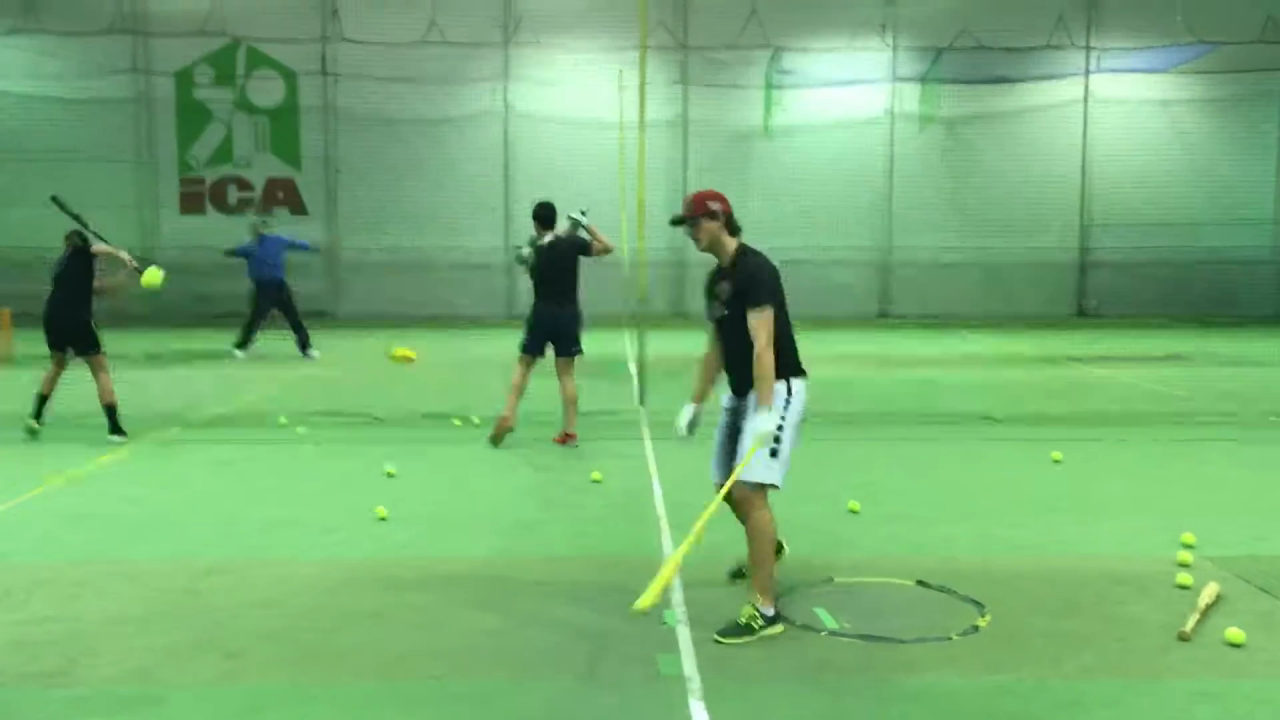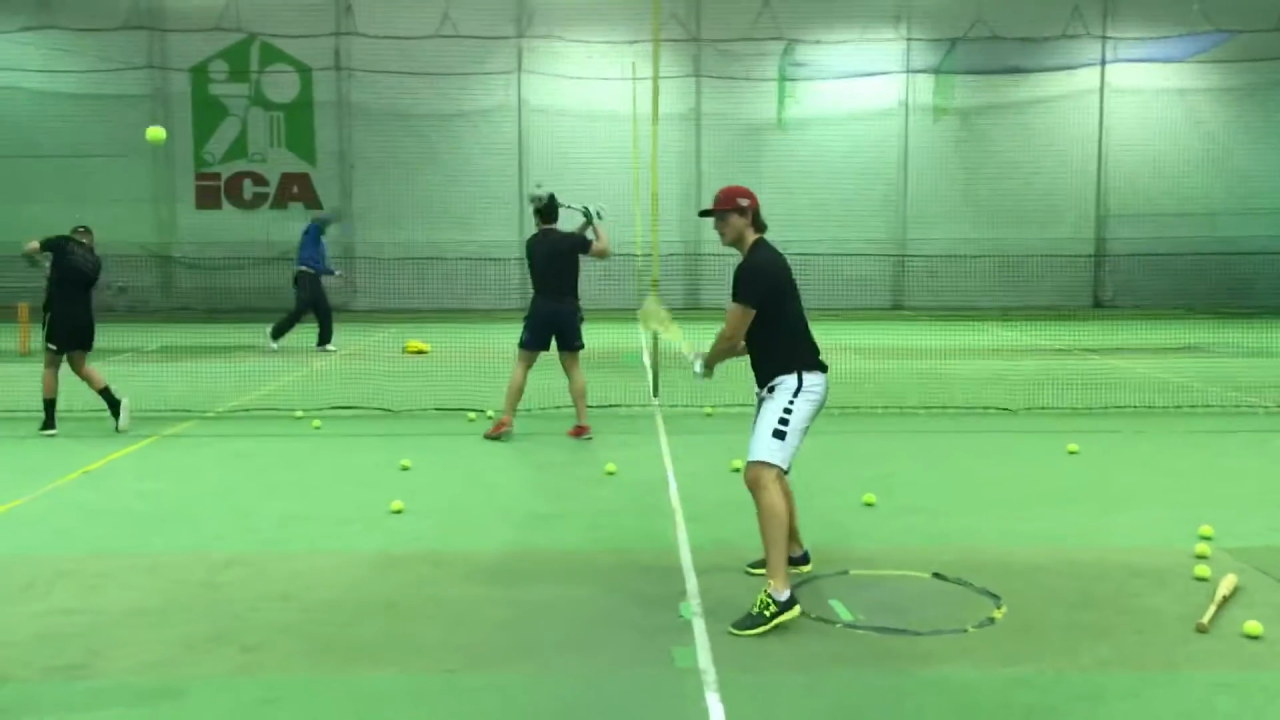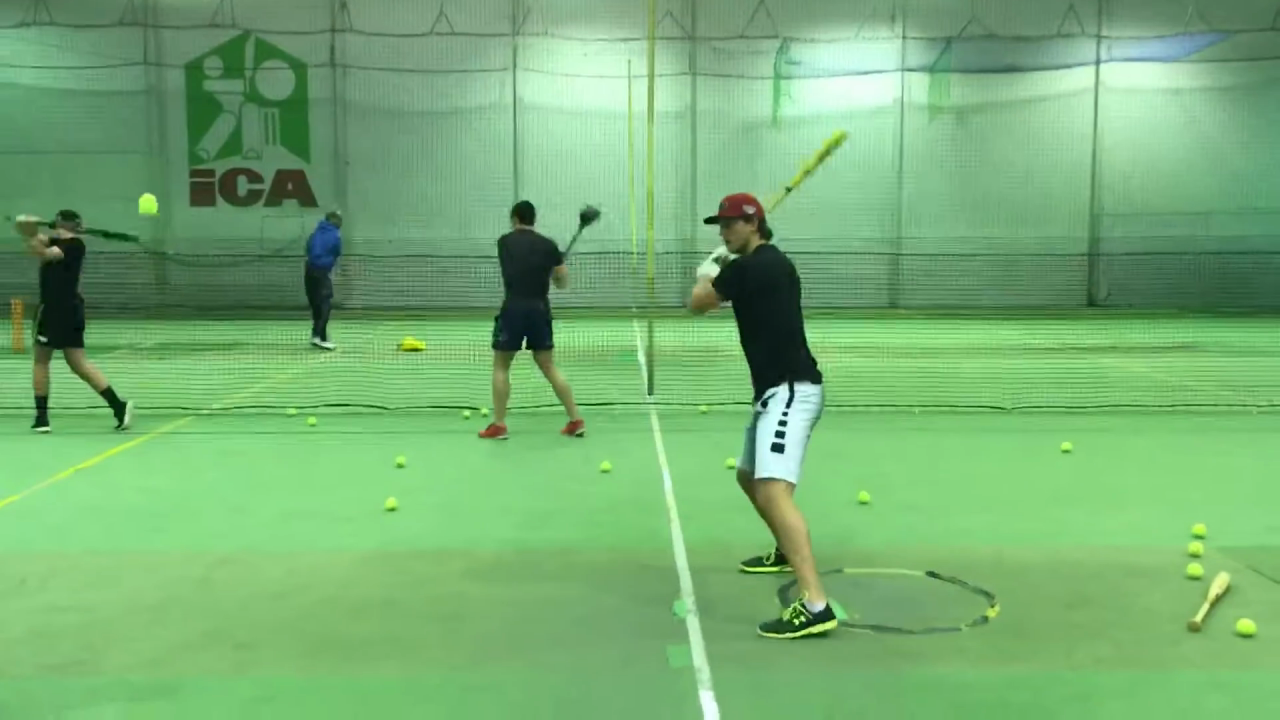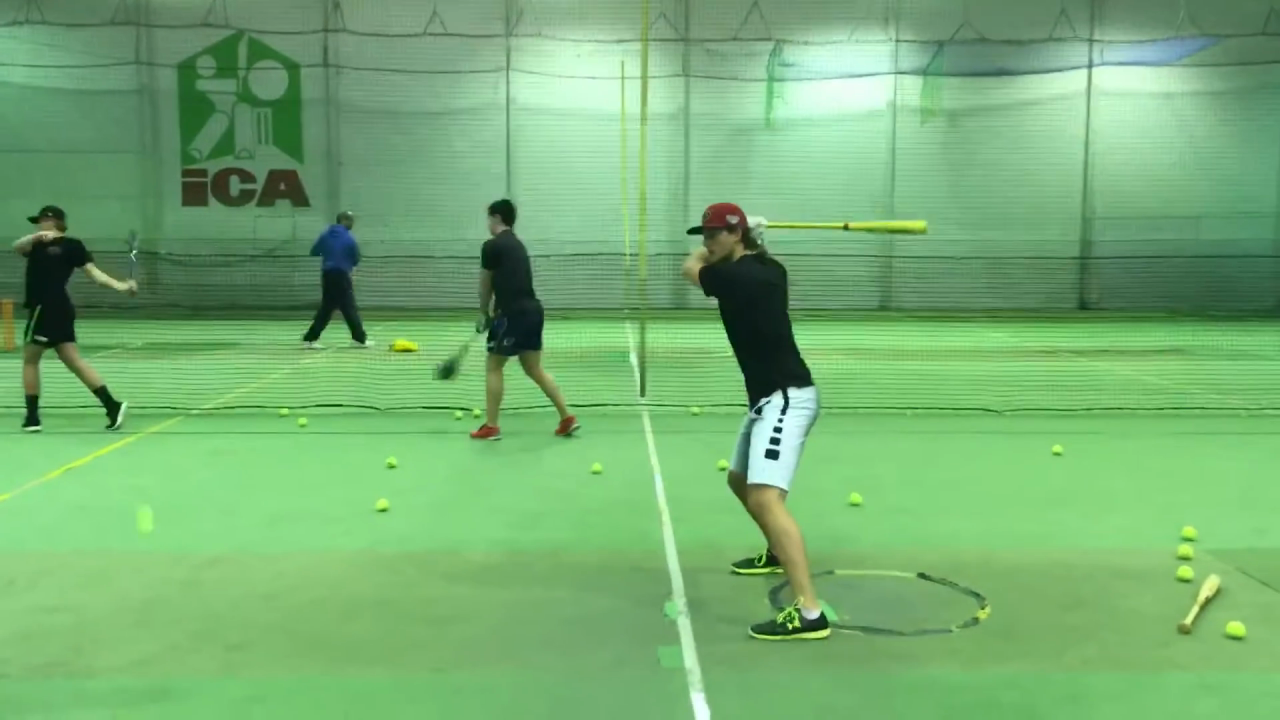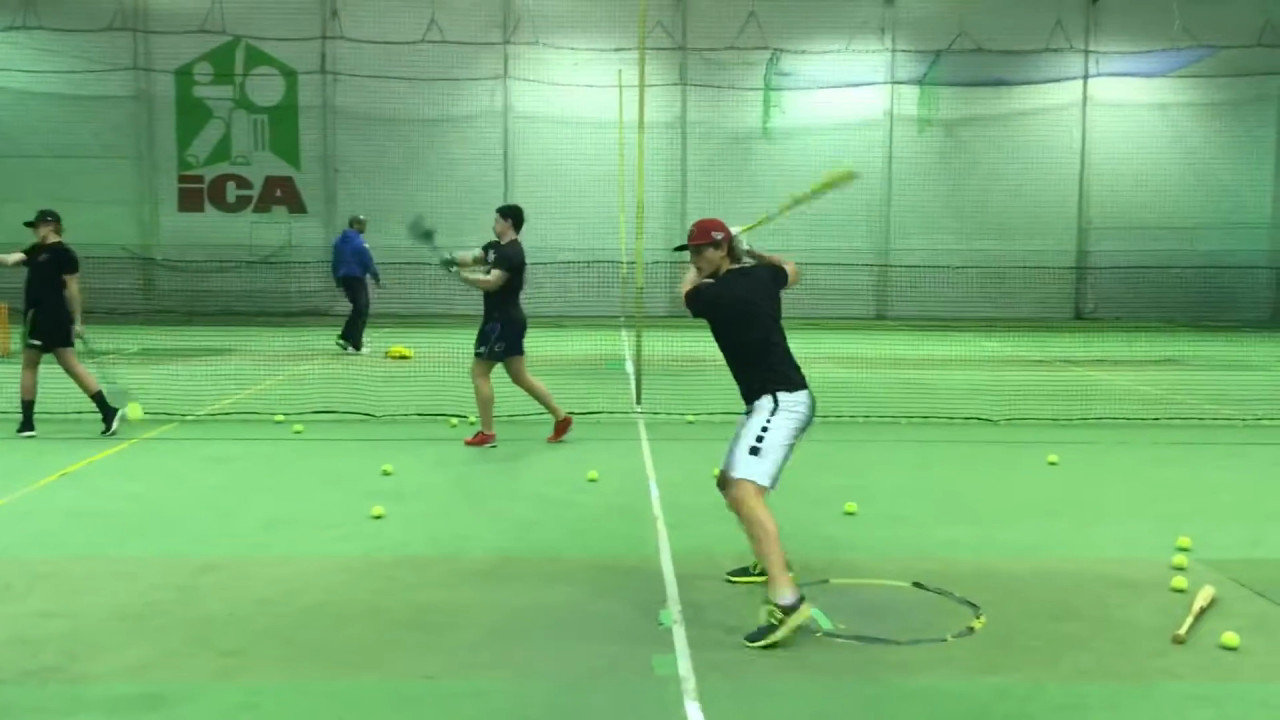
dt=0.3s
person 1, frame 1
left shoulder: (755, 269)
right shoulder: (717, 279)
left elbow: (764, 343)
right elbow: (716, 347)
left wrist: (766, 409)
right wrist: (694, 404)
left hip: (774, 392)
right hip: (739, 394)
left knee: (749, 492)
right knee: (730, 489)
left ankle: (765, 609)
right ankle: (768, 544)
person 1, frame 2
left shoulder: (755, 266)
right shoulder: (761, 261)
left elbow: (732, 334)
left wrist: (707, 360)
right wrist: (719, 353)
left hip: (794, 382)
right hip: (785, 381)
left knee: (760, 476)
right knee: (769, 471)
left ankle: (779, 592)
right ankle: (791, 551)
person 1, frame 3
left shoulder: (749, 267)
right shoulder: (776, 263)
left elbow: (698, 302)
left wrist: (706, 272)
right wrist: (723, 266)
left hip: (790, 392)
right hip: (782, 389)
left knee: (773, 491)
right knee: (749, 476)
left ankle: (814, 605)
right ankle: (788, 552)
person 1, frame 4
left shoulder: (730, 276)
right shoulder: (769, 270)
left elbow: (689, 266)
right wrist: (757, 241)
left hip: (785, 400)
right hip: (773, 397)
left knee: (766, 499)
right knee: (740, 479)
left ankle: (809, 612)
right ankle: (778, 553)
person 1, frame 5
left shoulder: (713, 295)
right shoulder: (763, 277)
left elbow: (687, 287)
right elbow: (792, 270)
left wrist: (703, 269)
right wrist: (750, 251)
left hip: (778, 402)
right hip: (782, 399)
left knee: (745, 494)
right knee: (728, 481)
left ankle: (786, 600)
right ankle: (771, 562)
person 2, frame 1
left shoulder: (534, 247)
right shoulder: (571, 244)
right elbow: (607, 247)
left wrist: (574, 226)
right wrist: (585, 224)
left hip: (541, 314)
right hip: (567, 316)
left knee: (523, 365)
right knee: (566, 374)
left ankle: (507, 417)
right ankle: (570, 432)
person 2, frame 2
left shoulder: (532, 242)
right shoulder: (570, 240)
right elbow: (604, 251)
left wrist: (585, 226)
right wrist: (595, 224)
left hip: (540, 310)
right hip: (568, 311)
left knee: (522, 364)
right knee: (573, 368)
left ankle: (506, 420)
right ankle: (582, 425)
person 2, frame 3
left shoulder: (505, 242)
right shoulder: (548, 245)
right elbow: (562, 282)
right wrist: (555, 264)
left hip: (512, 309)
right hip: (539, 309)
left knee: (500, 366)
right knee: (549, 368)
left ankle: (499, 425)
right ankle: (576, 420)
person 2, frame 4
left shoulder: (493, 245)
right shoulder: (515, 245)
left elbow: (486, 284)
left wrist: (484, 312)
right wrist: (491, 310)
left hip: (513, 314)
right hip: (532, 311)
left knee: (493, 367)
right knee: (535, 370)
left ankle: (492, 426)
right ankle: (567, 418)
person 2, frame 5
left shoulder: (512, 253)
right shoulder: (496, 247)
left elbow: (491, 283)
right elbow: (472, 257)
left wrist: (460, 274)
right wrist: (454, 259)
left hip: (502, 321)
right hip: (508, 321)
left knee: (479, 372)
right knee: (521, 376)
left ankle: (487, 433)
right ankle: (560, 417)
person 3, frame 1
left shoulder: (63, 262)
right shoulder: (80, 251)
left elbow: (97, 286)
right elbow: (101, 249)
left wrist: (124, 275)
right wrist: (123, 256)
left hip: (52, 317)
right hip: (77, 318)
left knee: (57, 365)
right knee: (101, 371)
left ankle: (36, 417)
right ankle: (115, 427)
person 3, frame 2
left shoulder: (62, 242)
right shoulder: (96, 261)
left elbow: (29, 249)
left wrist: (33, 258)
left hip: (58, 313)
right hip: (85, 317)
left knee: (50, 365)
right knee: (80, 366)
left ankle: (49, 421)
right ankle: (116, 404)
person 3, frame 3
left shoulder: (74, 244)
right shoulder: (58, 242)
left elbow: (47, 255)
right elbow: (37, 242)
left wrist: (27, 232)
right wrist: (28, 230)
left hip: (54, 307)
right hip: (72, 310)
left knee: (41, 361)
right knee: (79, 364)
left ankle: (41, 418)
right ankle: (119, 406)
person 3, frame 4
left shoulder: (72, 246)
right shoulder: (38, 243)
left elbow: (95, 272)
right elbow: (18, 247)
left wrist: (120, 286)
right wrist: (37, 236)
left hip: (49, 308)
right hip: (43, 309)
left knee: (30, 360)
right knee: (74, 361)
left ankle: (32, 417)
right ankle: (113, 406)
person 3, frame 5
left shoulder: (63, 252)
right shoulder: (37, 250)
left elbow: (72, 288)
left wrist: (78, 321)
left hip: (43, 314)
right hip: (56, 316)
left knee: (29, 366)
right knee: (72, 366)
left ankle: (27, 422)
right ankle: (108, 411)
